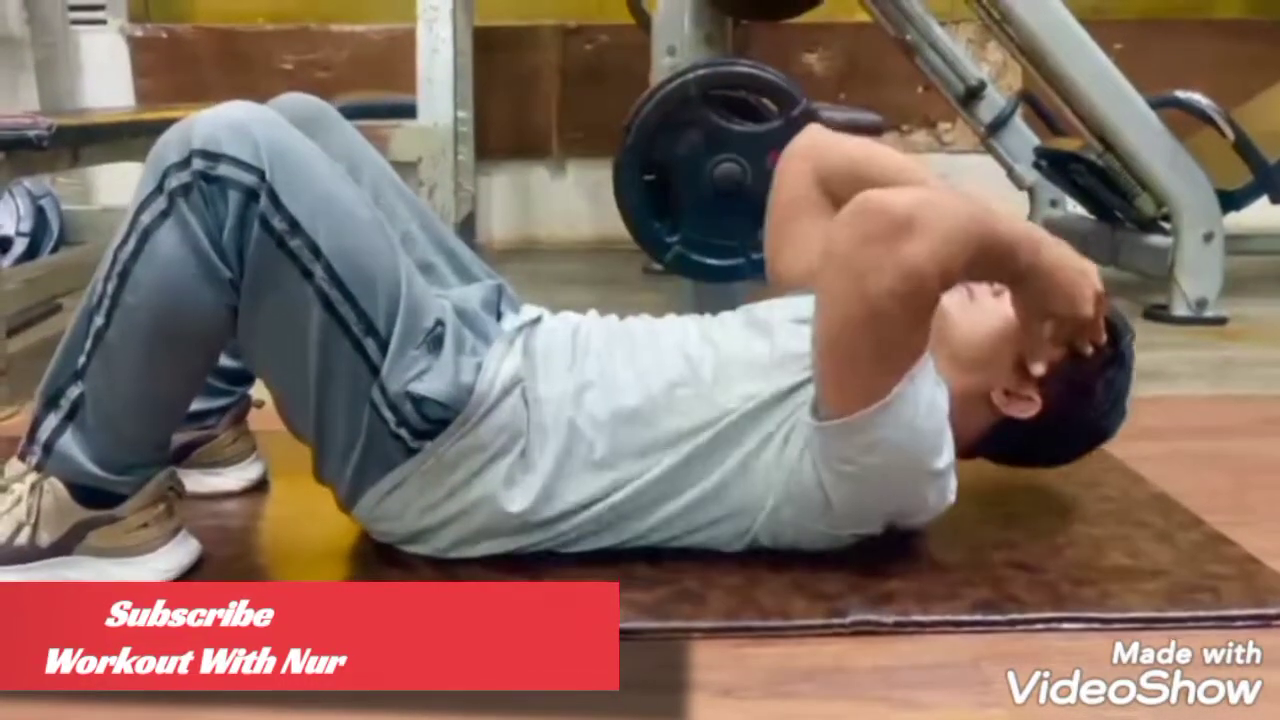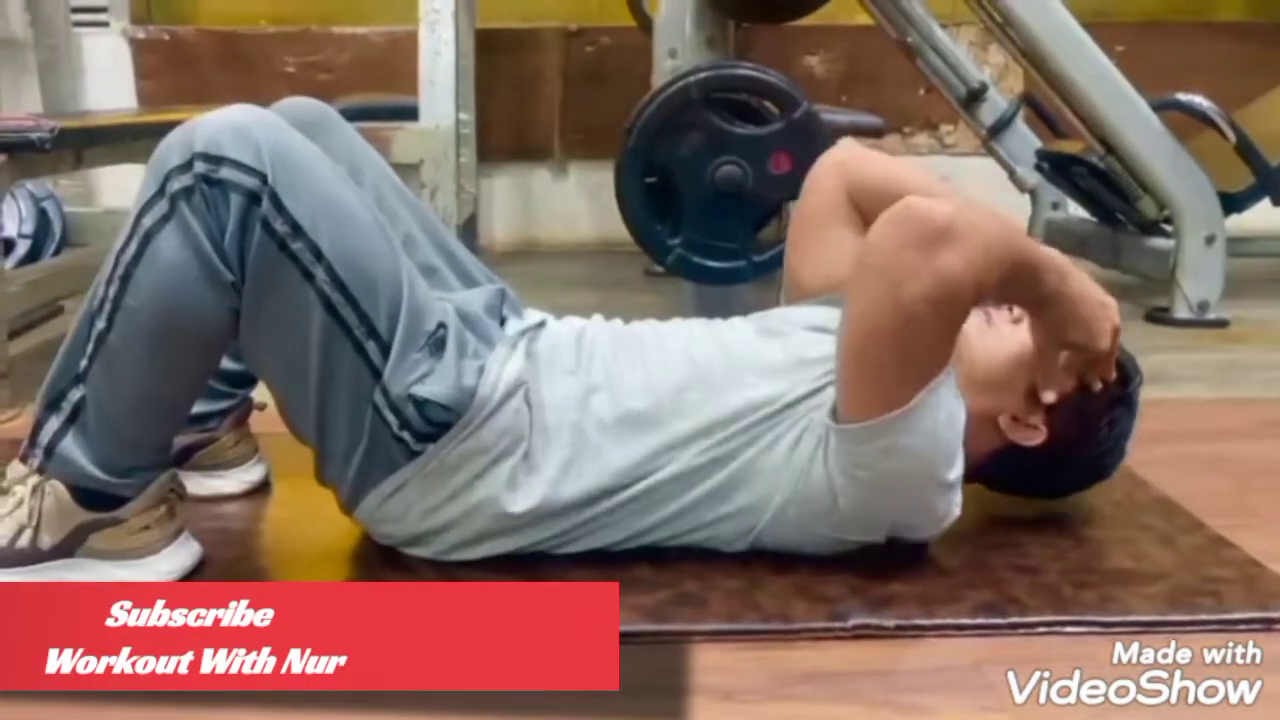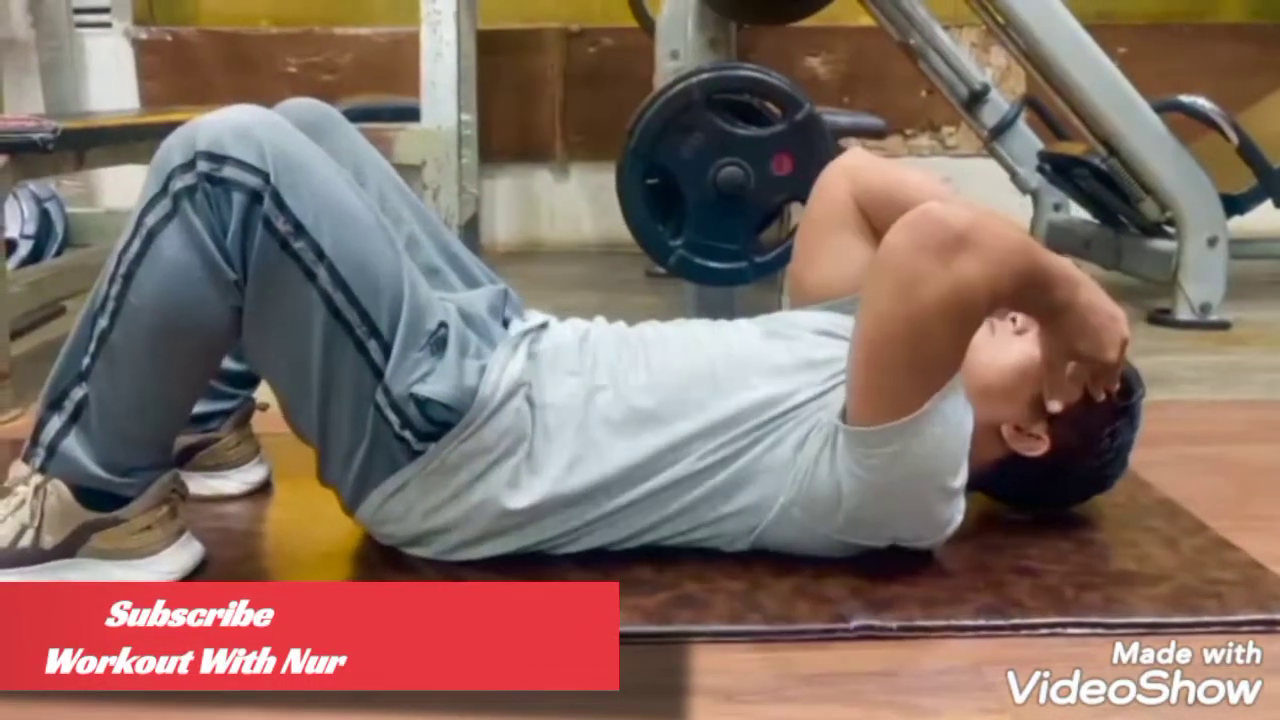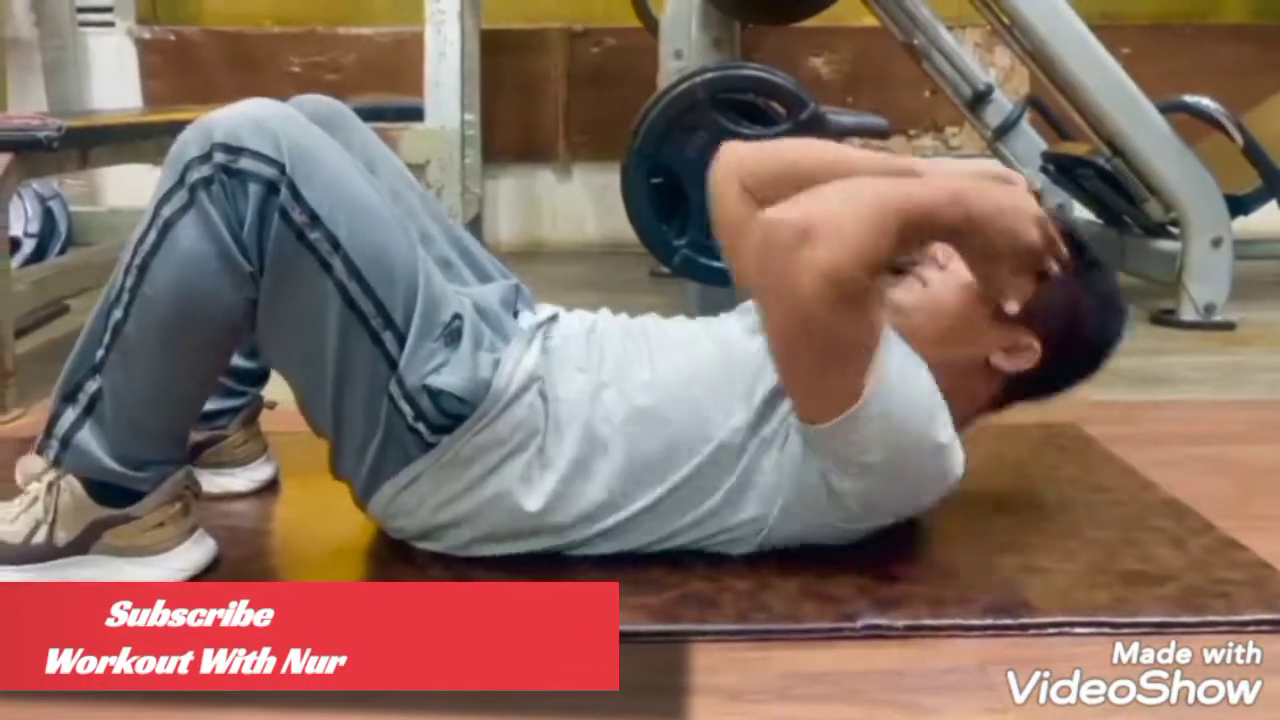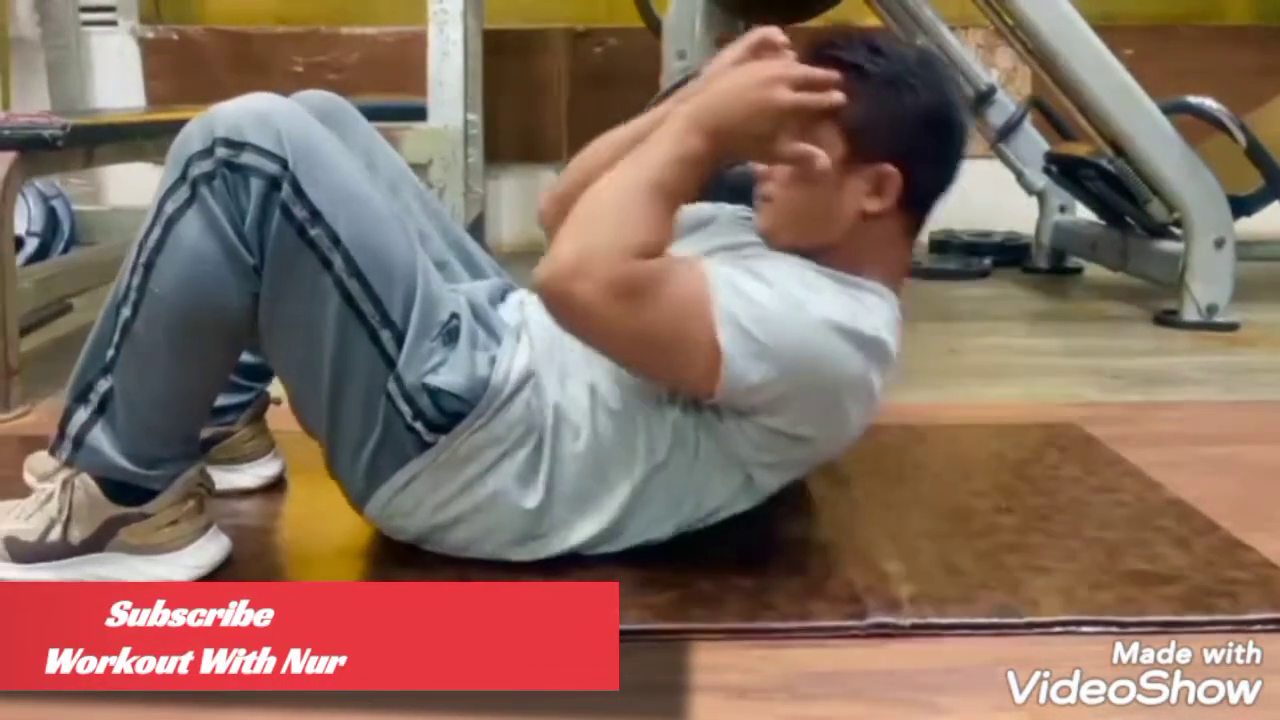
dt=0.2s
person 1, frame 1
left shoulder: (890, 460)
right shoulder: (859, 354)
left elbow: (896, 231)
right elbow: (811, 161)
left wrist: (1030, 258)
right wrist: (999, 233)
left hip: (448, 442)
right hip: (502, 351)
left knee: (219, 160)
right knee: (291, 125)
right ankle: (195, 422)
person 1, frame 2
left shoulder: (896, 471)
right shoulder: (862, 357)
left elbow: (932, 239)
right elbow: (841, 174)
left wrist: (1053, 279)
right wrist: (1024, 262)
left hip: (451, 444)
right hip: (505, 354)
left knee: (223, 164)
right knee: (294, 129)
right ankle: (196, 426)
person 1, frame 3
left shoulder: (906, 478)
right shoulder: (873, 369)
left elbow: (943, 245)
right elbow: (849, 182)
left wrist: (1064, 287)
right wrist: (1042, 271)
left hip: (454, 445)
right hip: (508, 359)
left knee: (224, 164)
right knee: (294, 130)
left ankle: (93, 503)
right ankle: (197, 427)
person 1, frame 4
left shoulder: (906, 438)
right shoulder: (878, 348)
left elbow: (797, 248)
right elbow: (736, 181)
left wrist: (946, 208)
right wrist: (942, 190)
left hip: (466, 444)
right hip: (526, 357)
left knee: (239, 150)
right knee: (306, 125)
left ankle: (102, 496)
right ankle: (205, 420)
person 1, frame 5
left shoulder: (828, 337)
right shoulder: (797, 247)
left elbow: (579, 278)
right elbow: (572, 211)
left wrist: (701, 123)
right wrist: (709, 108)
left hip: (456, 448)
right hip: (502, 370)
left knee: (243, 151)
right knee: (312, 122)
left ankle: (118, 498)
right ankle: (210, 425)
